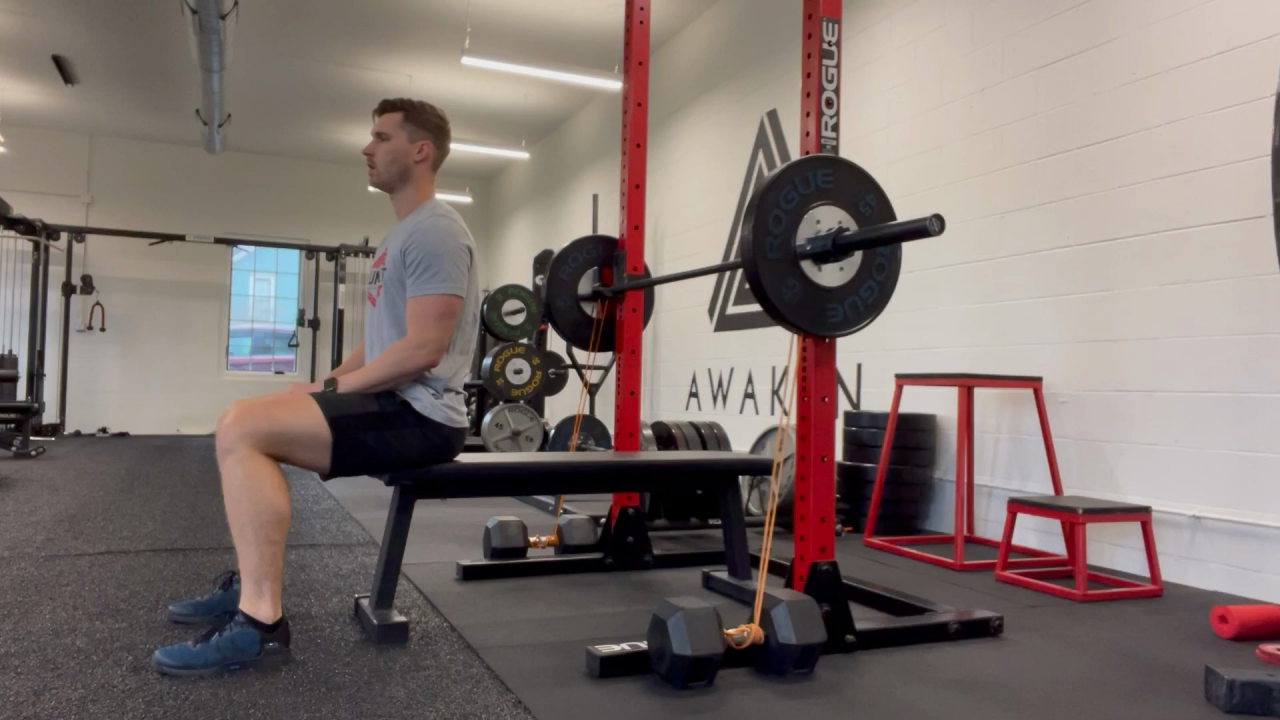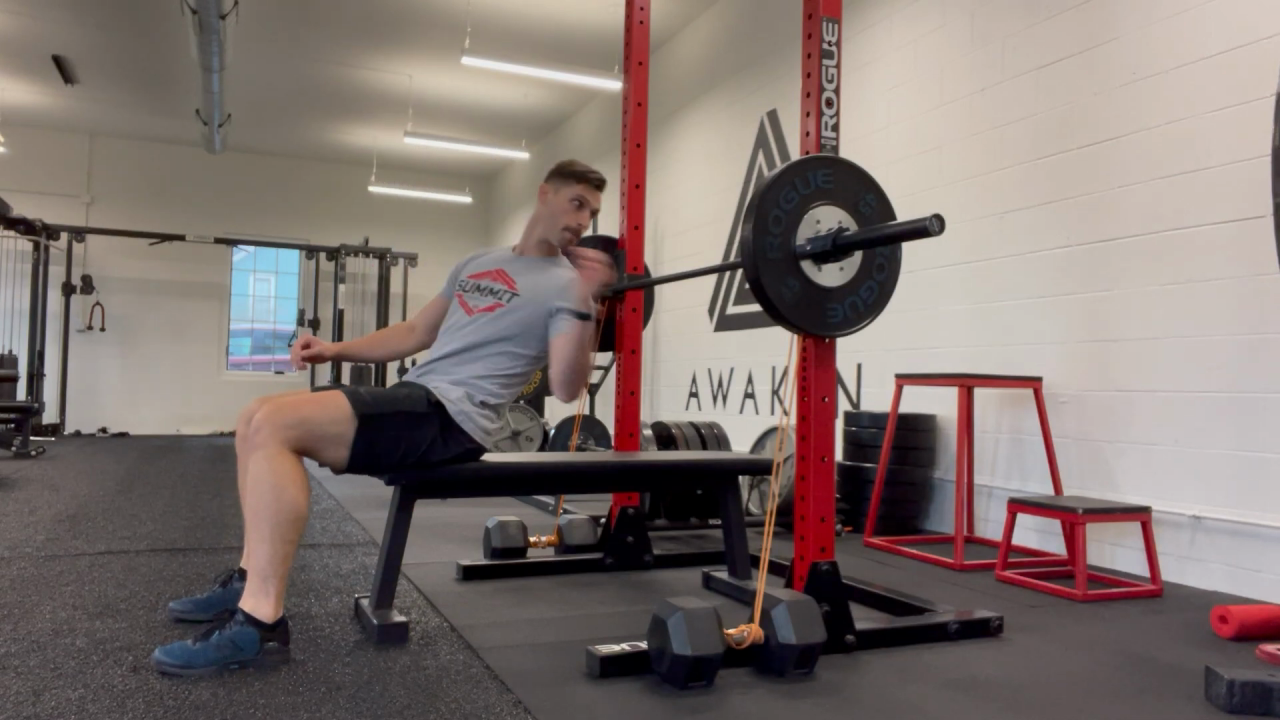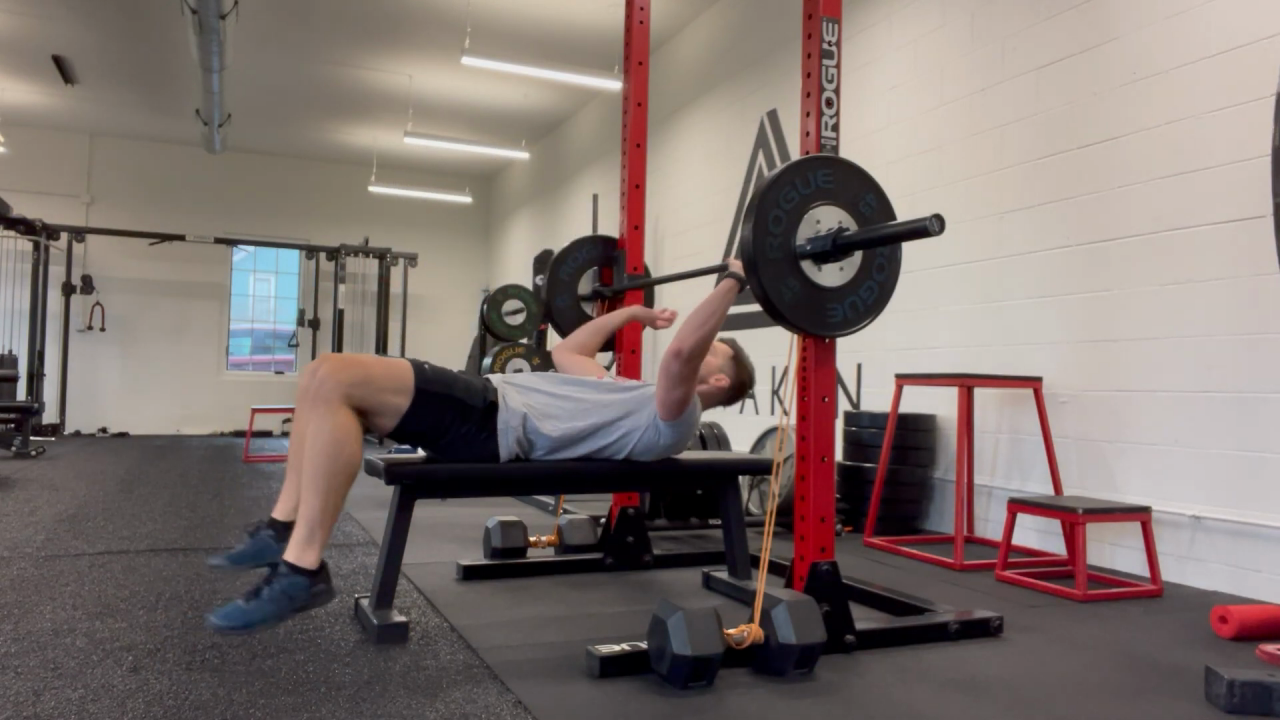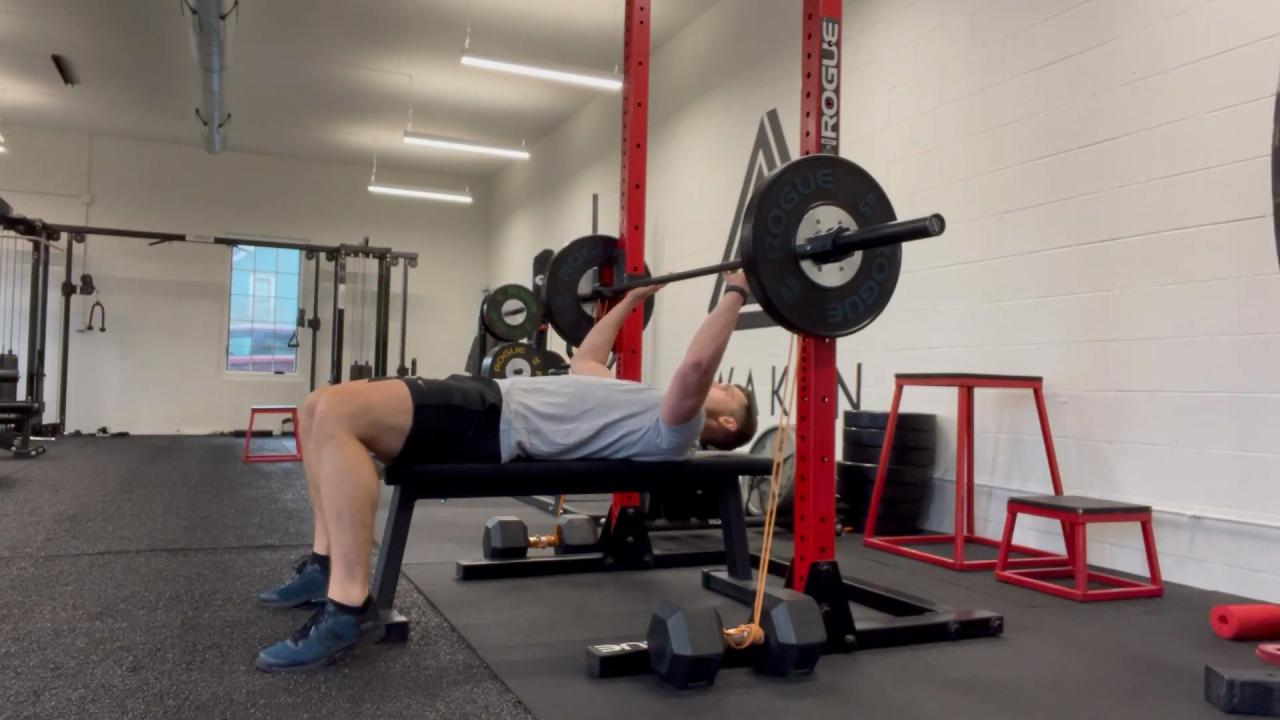
dt=1s
person 1, frame 1
left shoulder: (434, 231)
right shoulder: (405, 232)
left elbow: (422, 351)
left wrist: (332, 389)
right wrist: (326, 384)
left hip: (420, 417)
right hip: (395, 405)
left knee: (241, 429)
right knee: (244, 426)
left ankle: (261, 623)
right ankle: (250, 582)
person 1, frame 2
left shoulder: (561, 289)
right shoulder: (482, 263)
left elbow: (566, 385)
right elbow: (414, 334)
left wrist: (585, 310)
right wrist: (338, 350)
left hip: (447, 425)
right hip: (411, 401)
left knee: (273, 425)
right knee: (264, 421)
left ankle: (261, 624)
right ankle: (253, 578)
person 1, frame 3
left shoulder: (671, 424)
right shoulder: (629, 389)
left elbow: (681, 353)
right elbow: (569, 351)
left wrist: (734, 280)
right wrist: (631, 313)
left hip: (494, 428)
right hip: (483, 396)
left knee: (330, 378)
right knee: (327, 377)
left ankle: (301, 570)
right ankle: (283, 530)
person 1, frame 4
left shoulder: (675, 431)
right shoulder: (643, 405)
left elbow: (696, 364)
right elbow: (585, 358)
left wrist: (735, 293)
right wrist: (630, 299)
left hip: (498, 429)
right hip: (491, 402)
left knee: (337, 416)
right knee: (320, 408)
left ankle: (349, 608)
right ankle: (329, 563)
